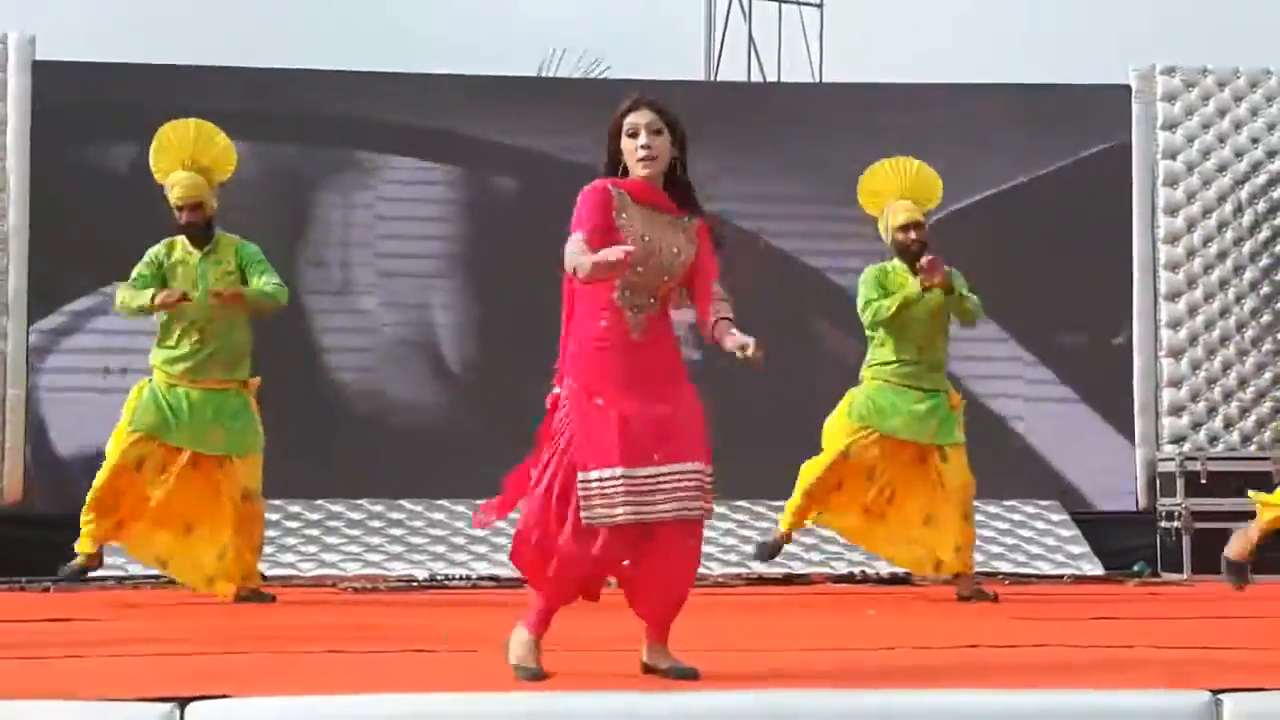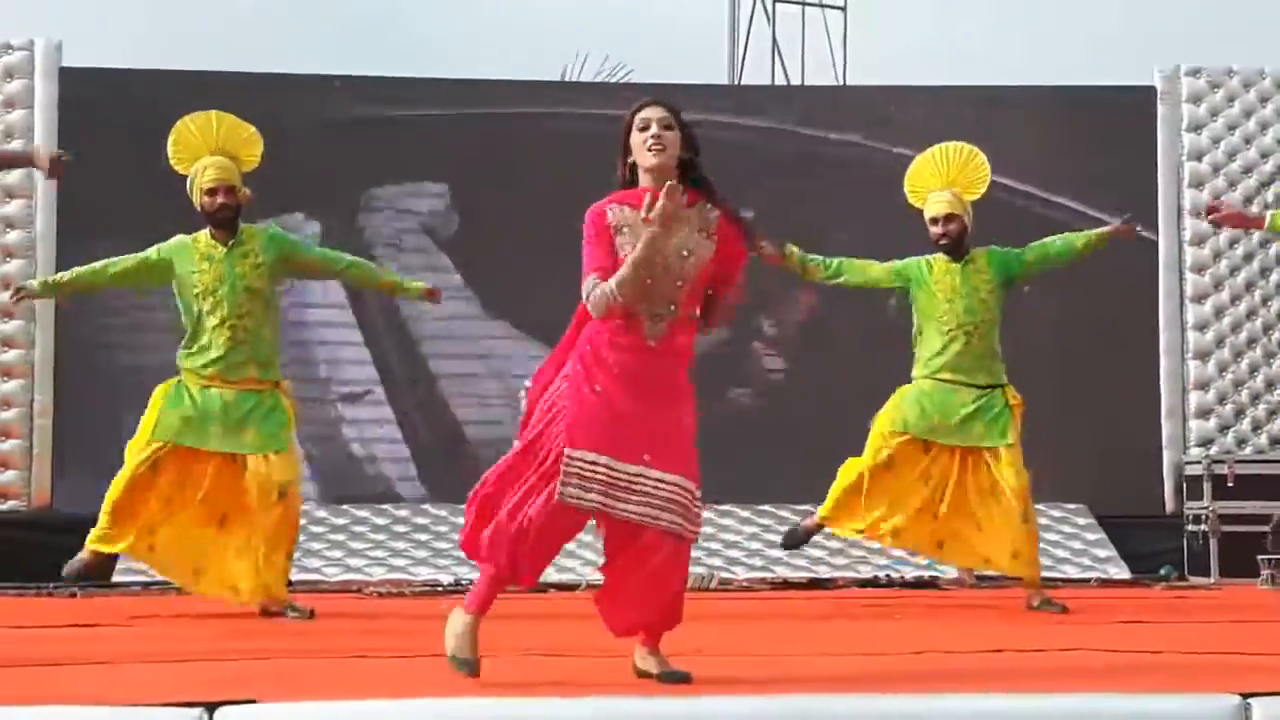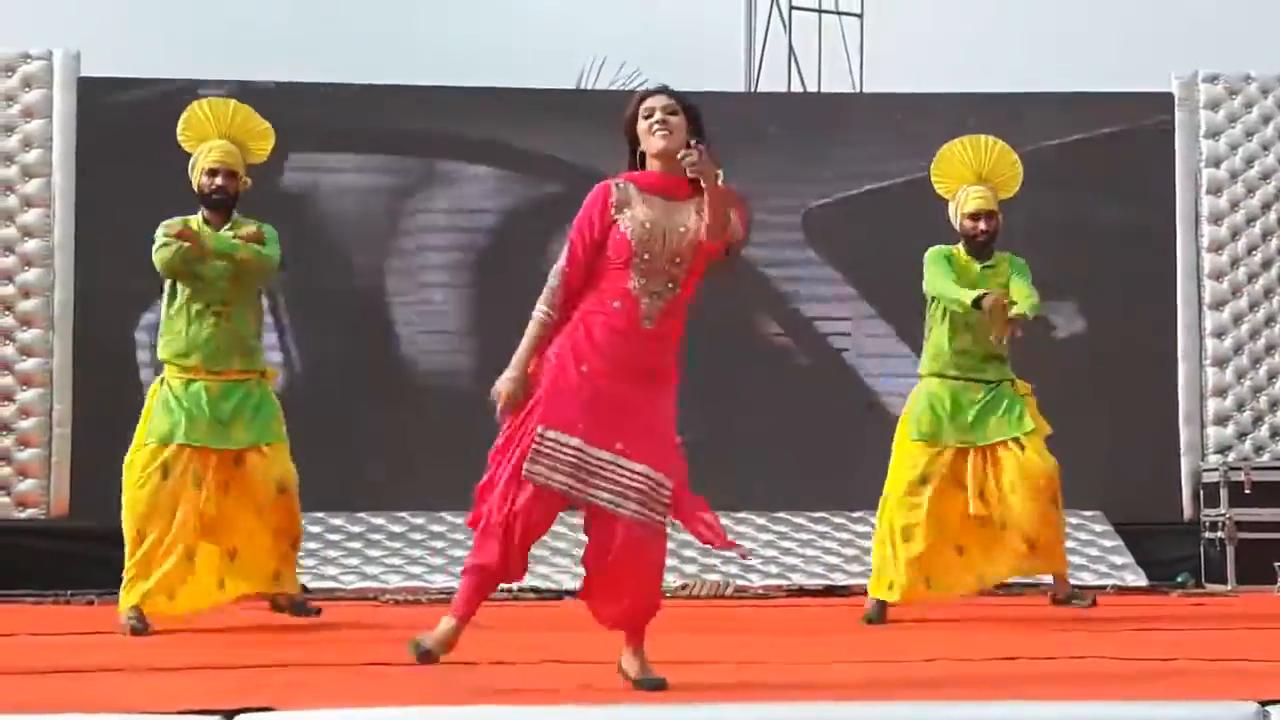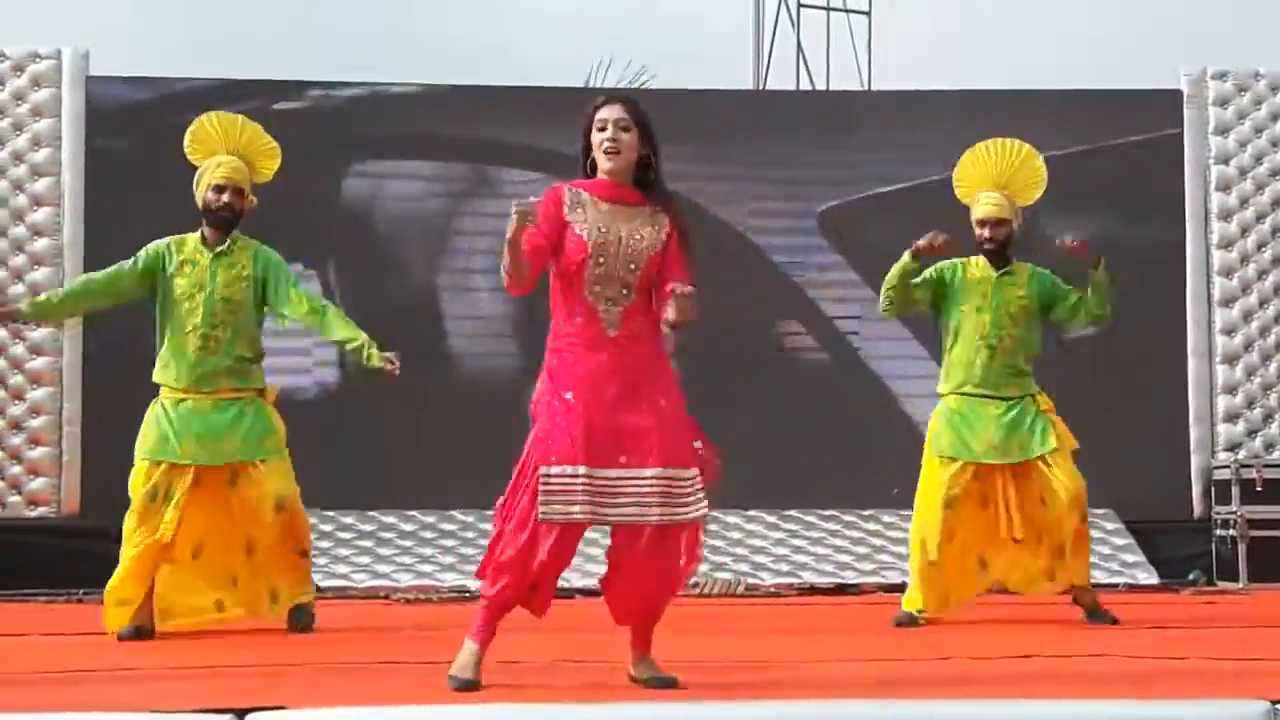
dt=0.5s
person 1, frame 1
left shoulder: (691, 226)
right shoulder: (598, 196)
left elbow: (710, 305)
right elbow: (578, 263)
left wrist: (736, 338)
right wrist: (618, 258)
left hip: (662, 383)
right hip: (595, 381)
left knee: (673, 521)
right knee: (599, 517)
left ankle: (656, 645)
right ankle: (530, 629)
person 1, frame 2
left shoulder: (718, 222)
right shoulder: (605, 215)
left elbow: (718, 302)
right elbow: (600, 305)
right wrist: (654, 235)
left hip: (666, 389)
right hip: (597, 375)
left knee: (658, 526)
right knee: (545, 499)
left ankle: (648, 648)
right ankle: (471, 614)
person 1, frame 3
left shoulder: (709, 205)
right shoulder: (610, 197)
left elbow: (726, 237)
right elbow: (564, 281)
left wrist: (710, 179)
right wrist: (520, 363)
left hip: (651, 380)
right hip: (583, 361)
left knee: (633, 515)
right knee: (529, 490)
left ankle: (633, 651)
right ankle: (457, 615)
person 1, frame 4
left shoulder: (661, 221)
right shoulder: (561, 200)
left elbow: (677, 301)
right elbow: (519, 282)
left wrist: (681, 307)
right wrist: (514, 237)
left hip: (645, 384)
right hip: (572, 378)
left knee: (655, 520)
right knee: (547, 514)
left ankle: (641, 654)
right ankle: (478, 640)
person 2, frame 1
left shoulder: (241, 253)
right shoulder: (162, 255)
left elbow: (275, 294)
right elbow: (127, 296)
left wrist: (236, 295)
right wrist: (157, 298)
left hip: (226, 398)
right hip: (163, 393)
left knee: (241, 494)
right knee: (120, 472)
left ankle: (244, 582)
right ankle: (89, 549)
person 2, frame 2
left shoulder: (272, 244)
right shoulder: (178, 252)
left elbow: (337, 264)
right elbow: (115, 270)
left wrist: (403, 285)
right wrist: (48, 285)
left hip: (259, 400)
right hip: (195, 394)
left knee: (276, 495)
right knee: (143, 475)
left ankle: (271, 594)
right ankle: (101, 547)
person 2, frame 3
left shoulder: (259, 234)
right shoulder: (171, 229)
left elbow: (257, 262)
right elbow: (168, 263)
left wrist: (207, 233)
right wrist: (231, 238)
left hip: (248, 389)
right hip: (183, 391)
left knee: (273, 491)
right knee: (155, 494)
left ankle: (283, 587)
right ankle: (139, 602)
person 2, frame 4
left shoulder: (262, 260)
right shoulder: (166, 252)
left elbow: (309, 307)
right elbow: (105, 283)
left wrist: (367, 348)
left hip: (242, 409)
right hip: (176, 409)
left knee: (278, 507)
right knee: (151, 514)
left ankle: (294, 597)
right ankle: (141, 612)
person 3, frame 1
left shoulder: (944, 275)
right shoulder: (873, 275)
left elbow: (971, 314)
right elbow: (873, 318)
left wrist: (948, 287)
right wrist: (917, 285)
left hip: (931, 400)
right hip: (879, 392)
left knee: (955, 487)
right knee: (835, 462)
left ankle: (963, 578)
right ankle: (787, 528)
person 3, frame 2
left shoulder: (995, 262)
right shoulder: (915, 270)
left elbow: (1048, 253)
right elbow: (851, 271)
left wrist: (1104, 234)
right wrist: (792, 257)
left hip: (987, 401)
right hip: (930, 395)
left knee: (1009, 491)
right knee: (876, 463)
left ankle: (1034, 589)
right ankle: (819, 521)
person 3, frame 3
left shoulder: (1011, 266)
right shoulder: (938, 257)
left elbow: (1027, 298)
right elbow: (941, 289)
left wrist: (1014, 315)
right wrist: (978, 299)
left hip: (999, 393)
right hip: (941, 396)
left knee: (1037, 479)
right knee: (912, 492)
left ankle: (1059, 579)
right ankle: (882, 593)
person 3, frame 4
left shoulder: (1036, 281)
right shoulder: (951, 273)
left elbow: (1097, 314)
right elbow: (890, 304)
left wrist: (1096, 267)
right wrist: (913, 256)
left hip: (1021, 412)
right hip: (962, 412)
left knee: (1068, 495)
right knee: (939, 509)
left ankle: (1083, 593)
right ankle: (918, 604)
